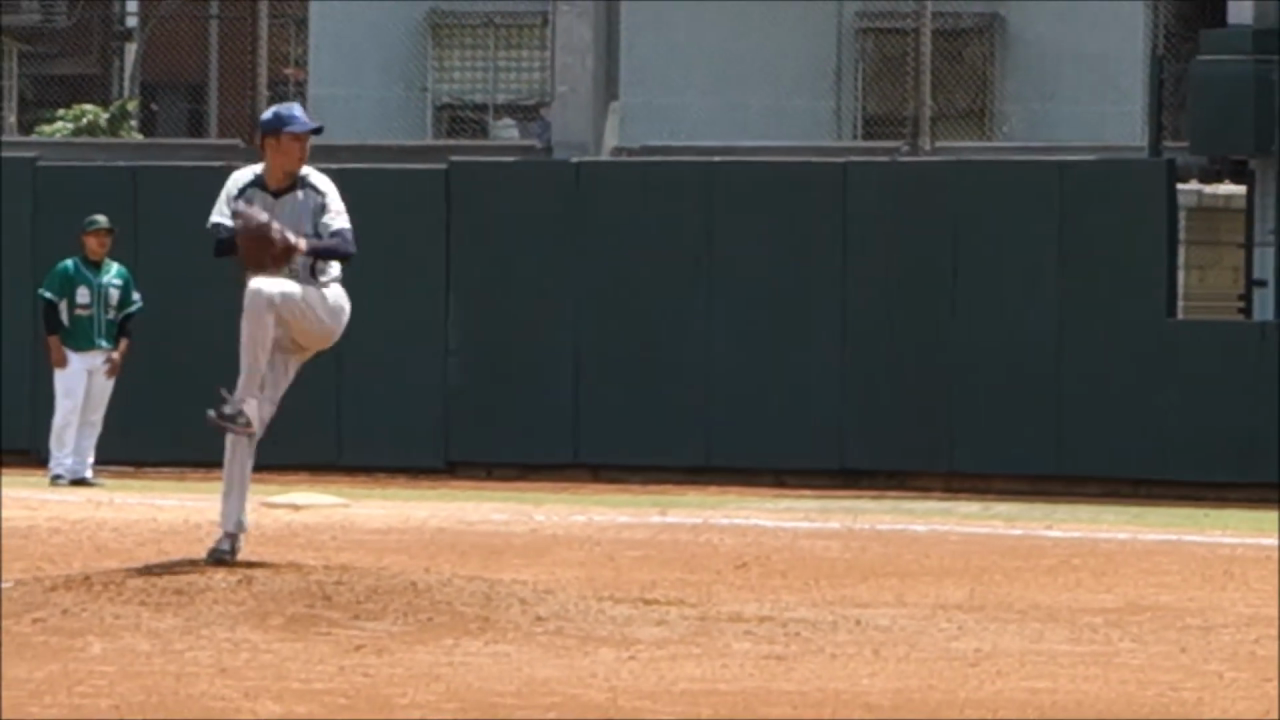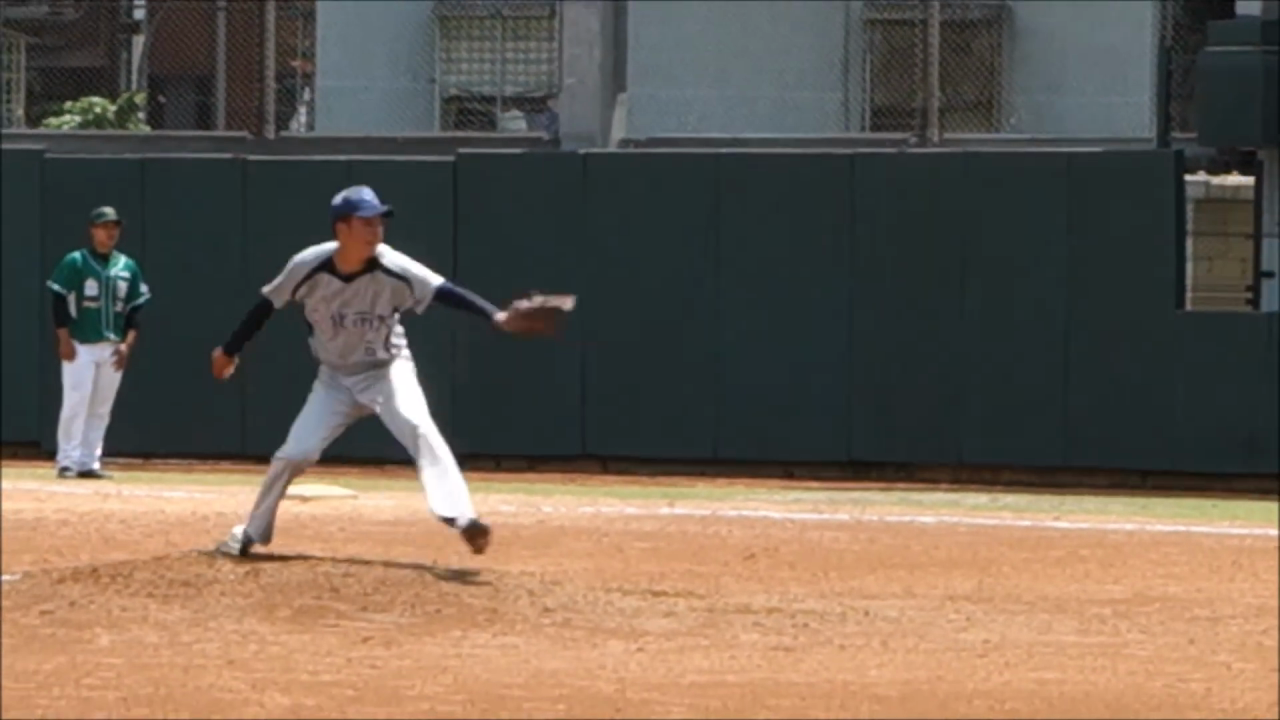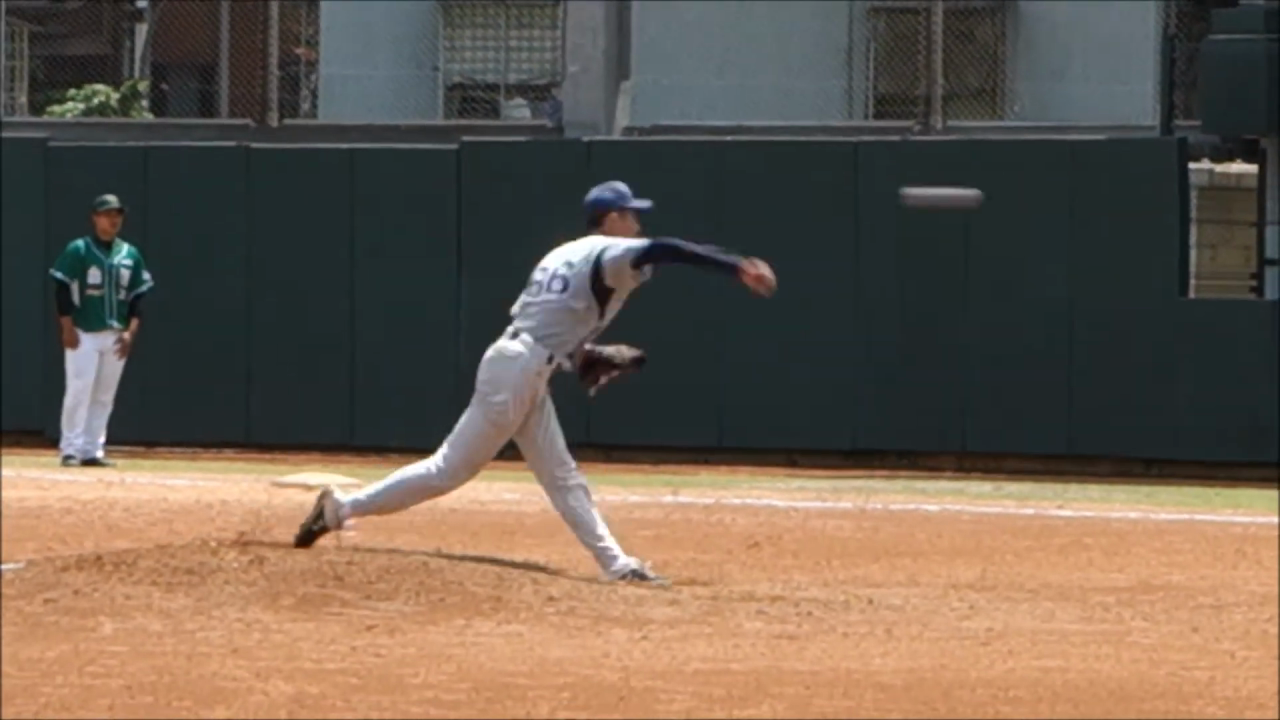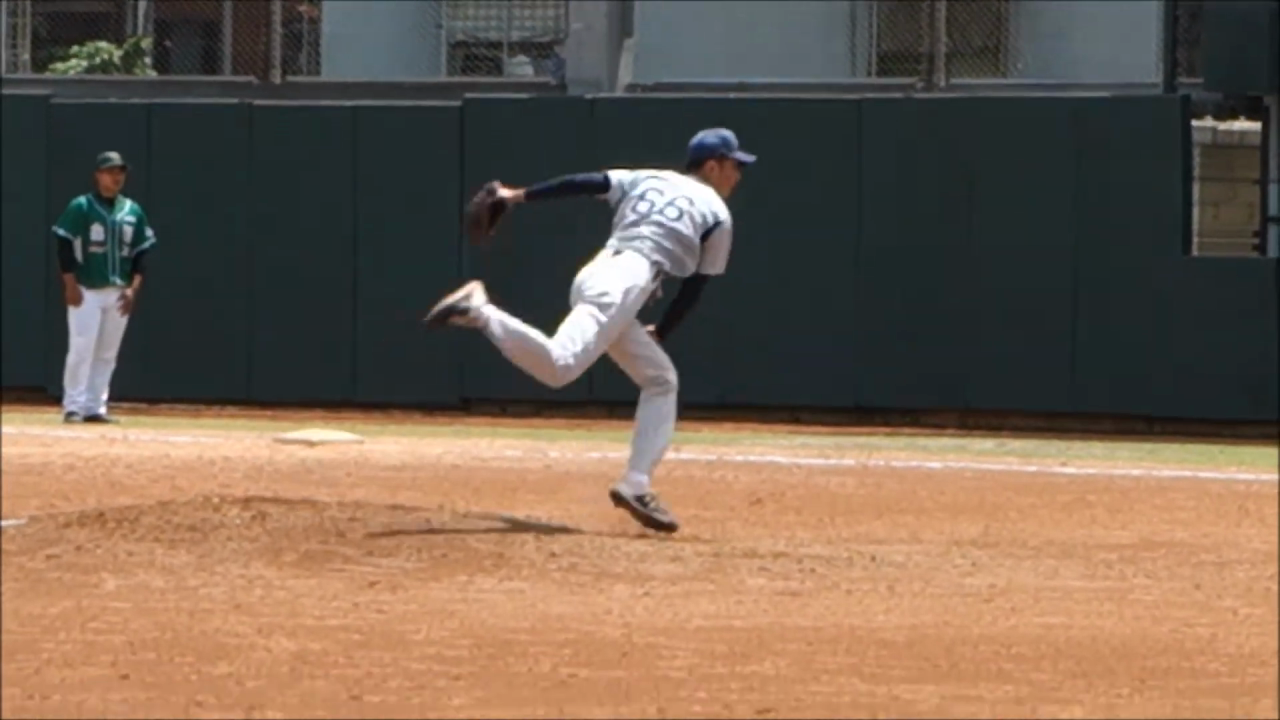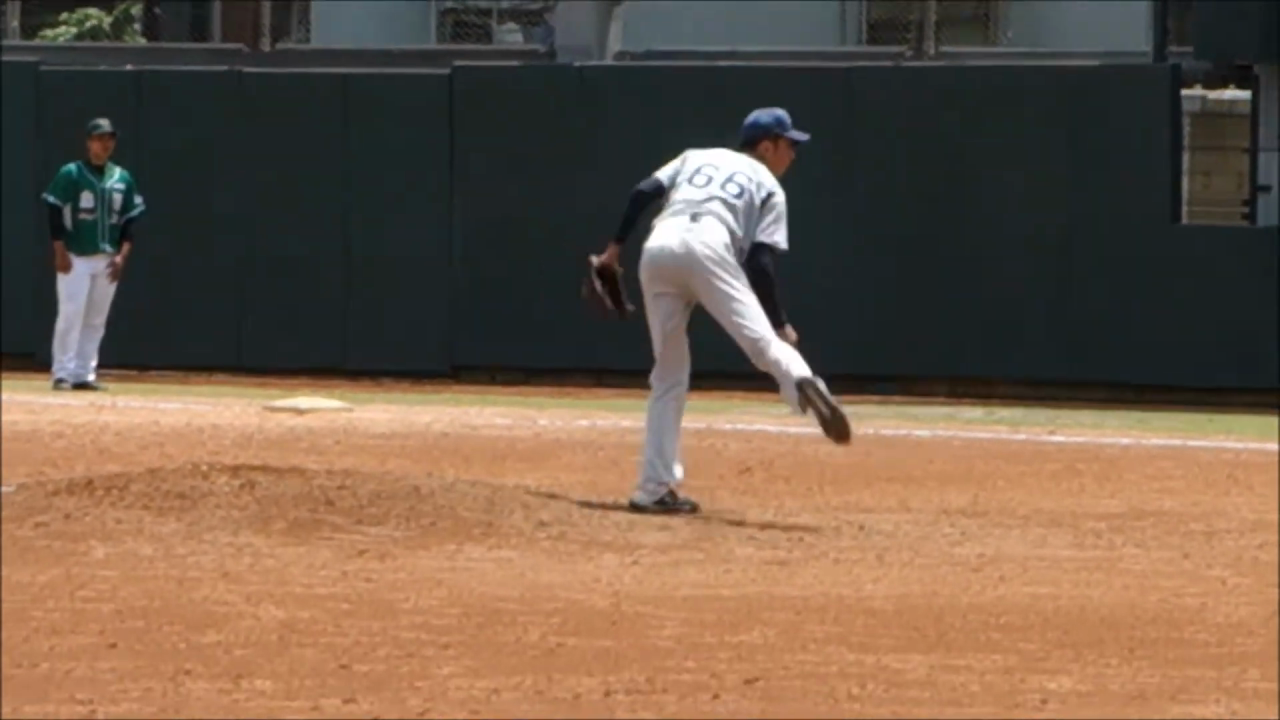
dt=0.3s
person 1, frame 1
left shoulder: (319, 188)
right shoulder: (241, 185)
left elbow: (344, 246)
right elbow: (221, 238)
left wrist: (306, 247)
left hip: (322, 306)
right hip: (271, 321)
left knee: (260, 290)
right knee: (244, 427)
left ankle: (244, 407)
right ankle: (230, 530)
person 1, frame 2
left shoulder: (395, 269)
right shoulder: (308, 265)
left elbow: (450, 292)
right elbow: (269, 303)
left wrist: (497, 317)
right wrist: (231, 348)
left hip: (388, 370)
right hip: (337, 378)
left knee: (417, 425)
right knee: (294, 455)
left ankle: (459, 517)
right ankle: (252, 532)
person 1, frame 3
left shoulder: (568, 256)
right shoulder: (609, 252)
right elbow: (660, 246)
left wrist: (576, 351)
right wrist: (737, 266)
left hip: (527, 374)
right hip: (513, 372)
left knee: (563, 476)
right knee: (448, 471)
left ankle: (614, 562)
right ankle: (342, 506)
person 1, frame 4
left shoulder: (648, 179)
right shoulder: (717, 214)
left elbow: (591, 181)
right elbow: (695, 288)
left wrist: (521, 195)
right wrist: (660, 332)
left hip: (595, 276)
right hip: (621, 285)
left knee: (662, 382)
right knee: (558, 364)
left ankle: (637, 486)
right ankle: (479, 311)
person 1, frame 5
left shoulder: (696, 157)
right shoulder: (765, 186)
left elbow: (641, 195)
right elbow: (760, 260)
left wrist: (614, 247)
right wrist: (781, 324)
left hip: (656, 250)
right hip: (706, 250)
left knee: (669, 376)
right knee: (763, 346)
left ankle: (654, 487)
person 2, frame 1
left shoulder: (121, 274)
right shoulder: (66, 269)
left elbow: (128, 316)
right elbow: (50, 309)
left wrist: (120, 351)
right wrist: (55, 347)
left hip: (105, 356)
right hip: (71, 353)
left knee: (93, 417)
right knee: (67, 412)
left ankle: (81, 470)
right ankle: (59, 469)
person 2, frame 2
left shoulder: (128, 267)
right shoulder: (75, 262)
left elbow: (135, 309)
right elbow: (59, 302)
left wrist: (128, 343)
right wrist: (64, 340)
left hip: (113, 348)
right hip: (80, 345)
left knee: (101, 409)
right knee: (75, 404)
left ankle: (89, 462)
right ankle: (67, 461)
person 2, frame 3
left shoulder: (131, 254)
right shoulder: (77, 249)
left elbow: (138, 296)
right elbow: (62, 289)
left wrist: (130, 331)
right wrist: (67, 328)
left hip: (116, 336)
right hip: (83, 333)
left knee: (104, 397)
right knee: (78, 392)
left ankle: (92, 450)
right ankle: (70, 449)
person 2, frame 4
left shoulder: (134, 211)
right shoulder: (80, 206)
left elbow: (141, 253)
right elbow: (64, 246)
left wrist: (133, 288)
right wrist: (70, 285)
left hip: (118, 293)
right hip: (86, 290)
left knee: (107, 354)
right knee: (81, 349)
left ankle: (95, 406)
right ankle: (73, 406)
person 2, frame 5
left shoulder: (123, 178)
right shoulder: (69, 174)
left elbow: (130, 220)
right elbow: (54, 214)
left wrist: (123, 255)
right wrist: (60, 252)
left hip: (108, 260)
right hip: (75, 257)
left knee: (96, 321)
right knee: (70, 317)
left ankle: (84, 374)
right ankle: (62, 373)
